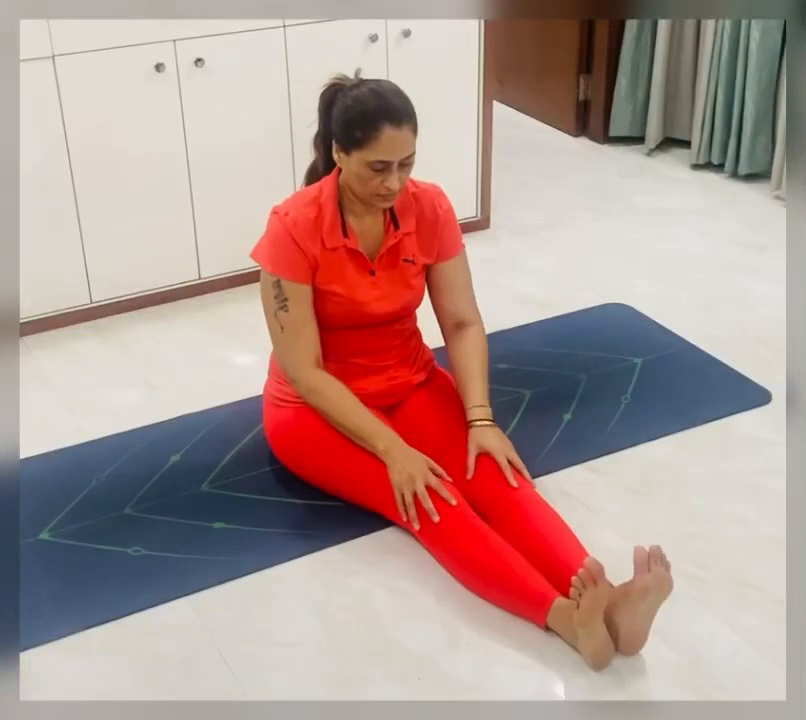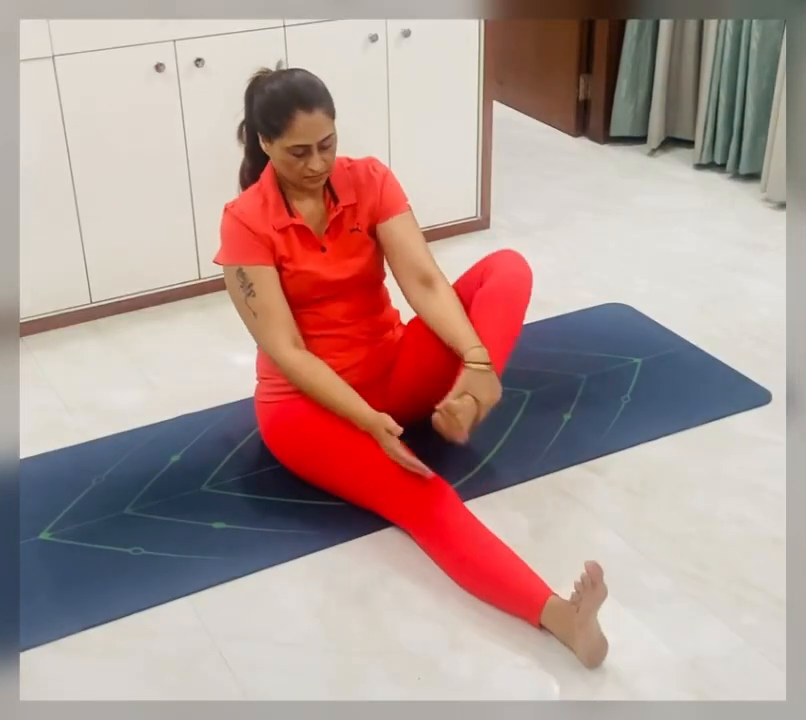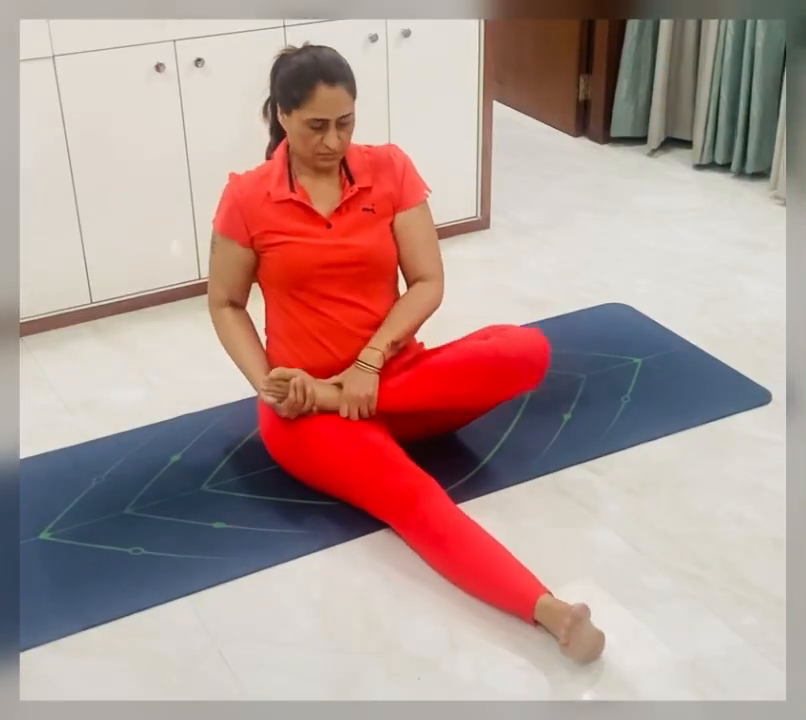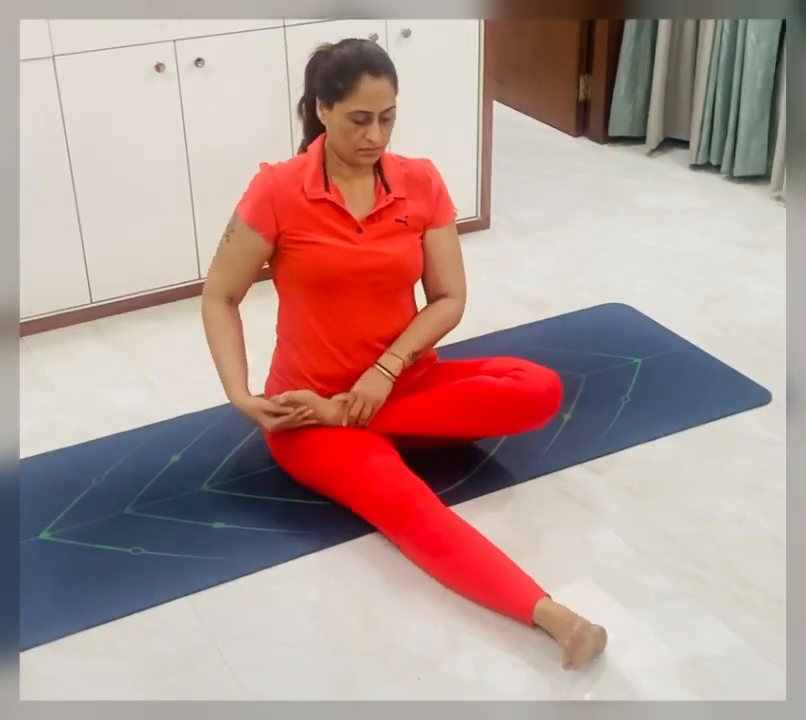
dt=1s
person 1, frame 1
left shoulder: (429, 207)
right shoulder: (293, 228)
left elbow: (464, 324)
right elbow: (303, 370)
left wrist: (481, 420)
right wrist: (392, 451)
left hip: (410, 385)
right hip: (315, 410)
left knee: (494, 479)
right knee: (429, 501)
left ankle: (603, 596)
right ankle: (565, 617)
person 1, frame 2
left shoulder: (369, 180)
right shoulder: (246, 223)
left elbow: (423, 280)
right elbow: (285, 352)
left wrist: (477, 364)
right wrist: (370, 423)
left hip: (393, 367)
right hip: (306, 400)
left knee: (507, 268)
right knee: (424, 499)
left ankle: (464, 408)
right ankle: (555, 614)
person 1, frame 3
left shoulder: (390, 169)
right shoulder: (246, 198)
left elbow: (428, 283)
right elbow: (225, 305)
left wrist: (368, 365)
right wrist: (266, 383)
left hip: (397, 377)
right hip: (310, 406)
left knee: (526, 354)
right knee: (415, 500)
left ankle: (345, 399)
person 1, frame 4
left shoulder: (422, 183)
right shoulder: (276, 191)
left elbow: (450, 299)
right elbow: (219, 298)
left wrist: (387, 370)
right wrist: (239, 395)
left hip: (405, 379)
right hip: (313, 399)
left knee: (539, 391)
right knee: (404, 502)
left ankle: (344, 422)
right ankle: (546, 612)
